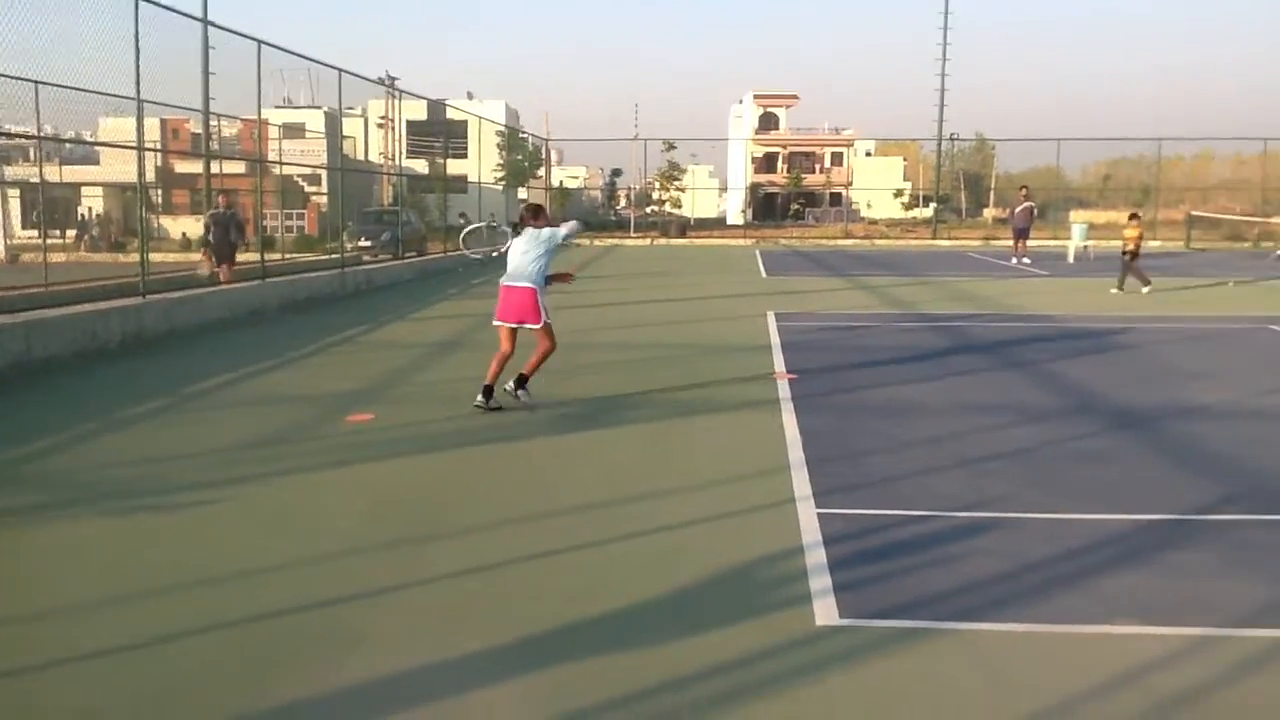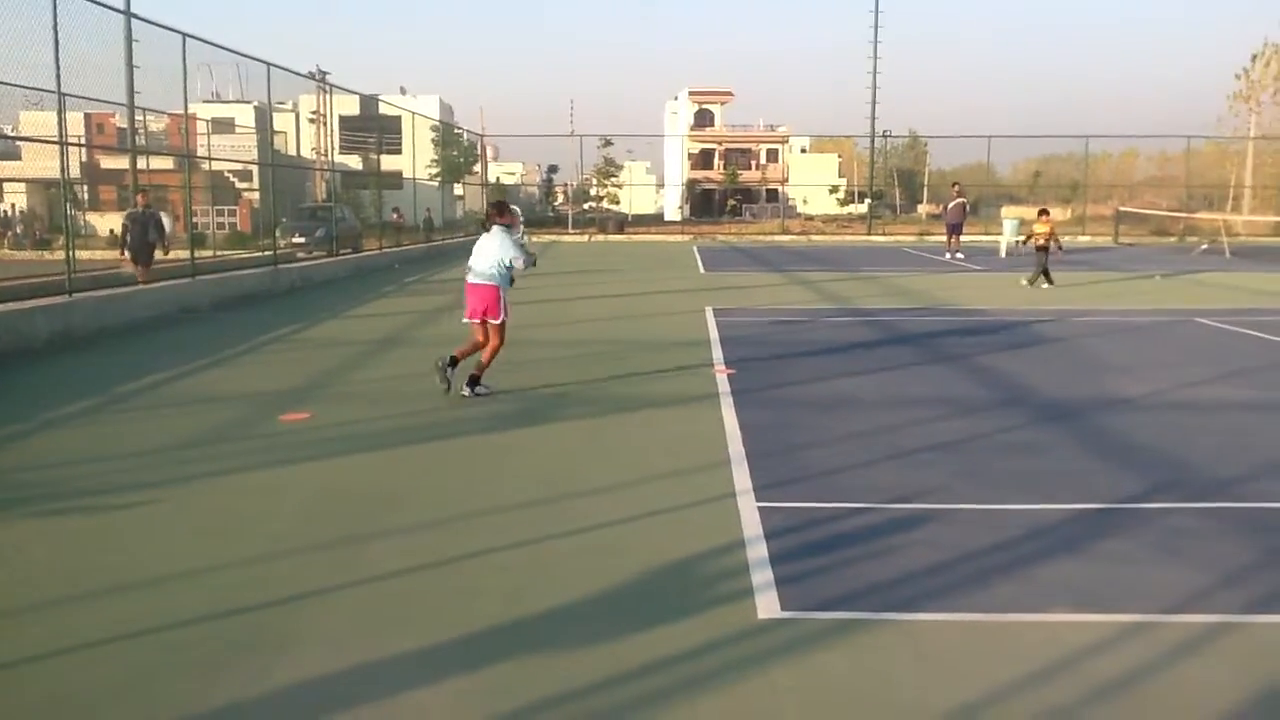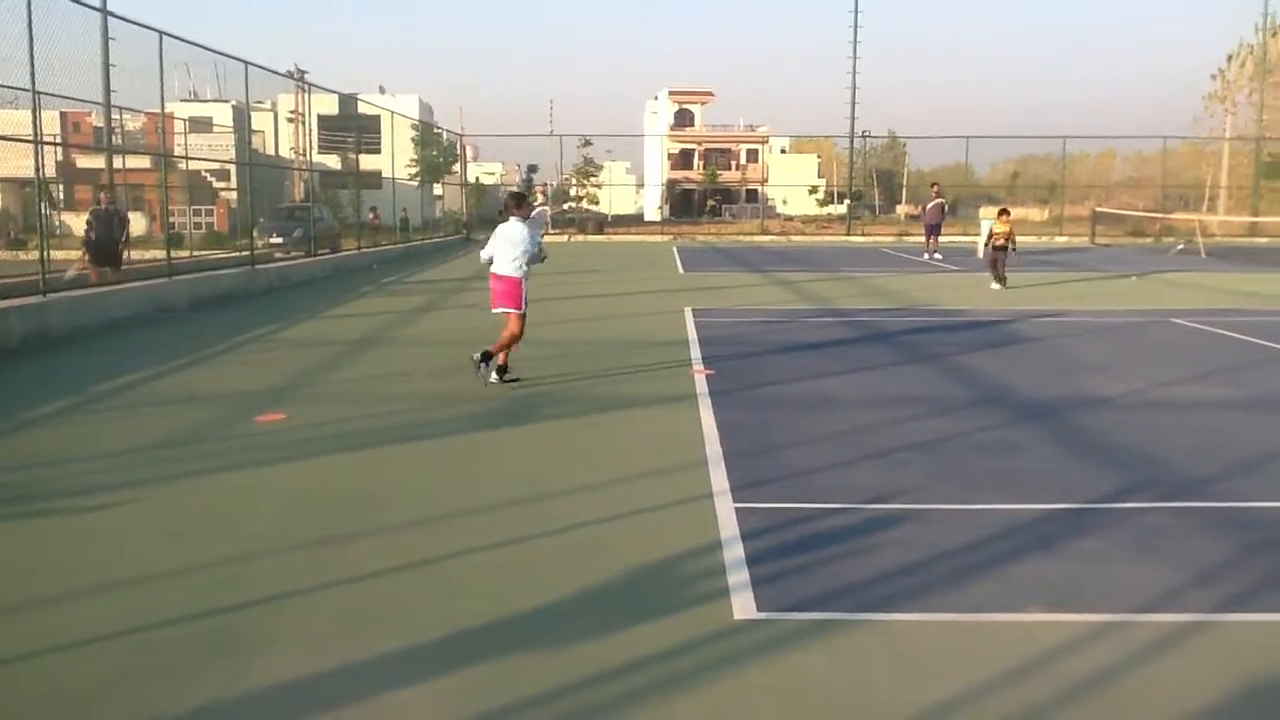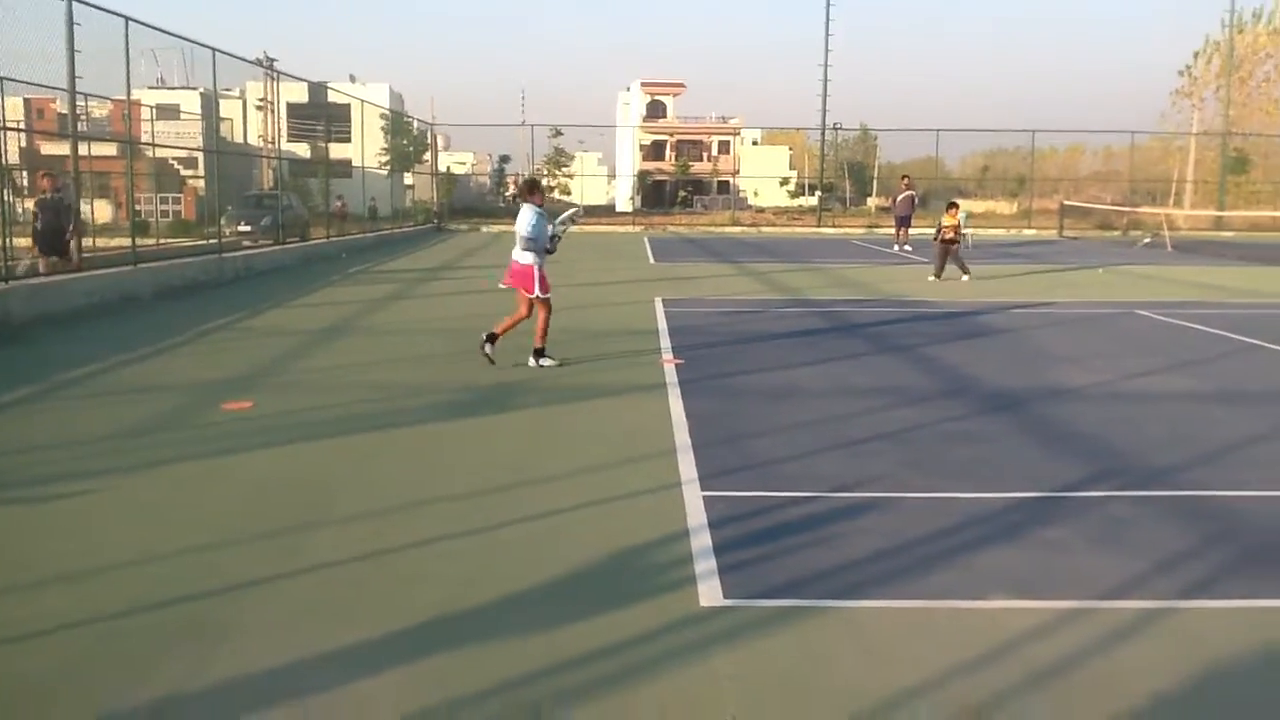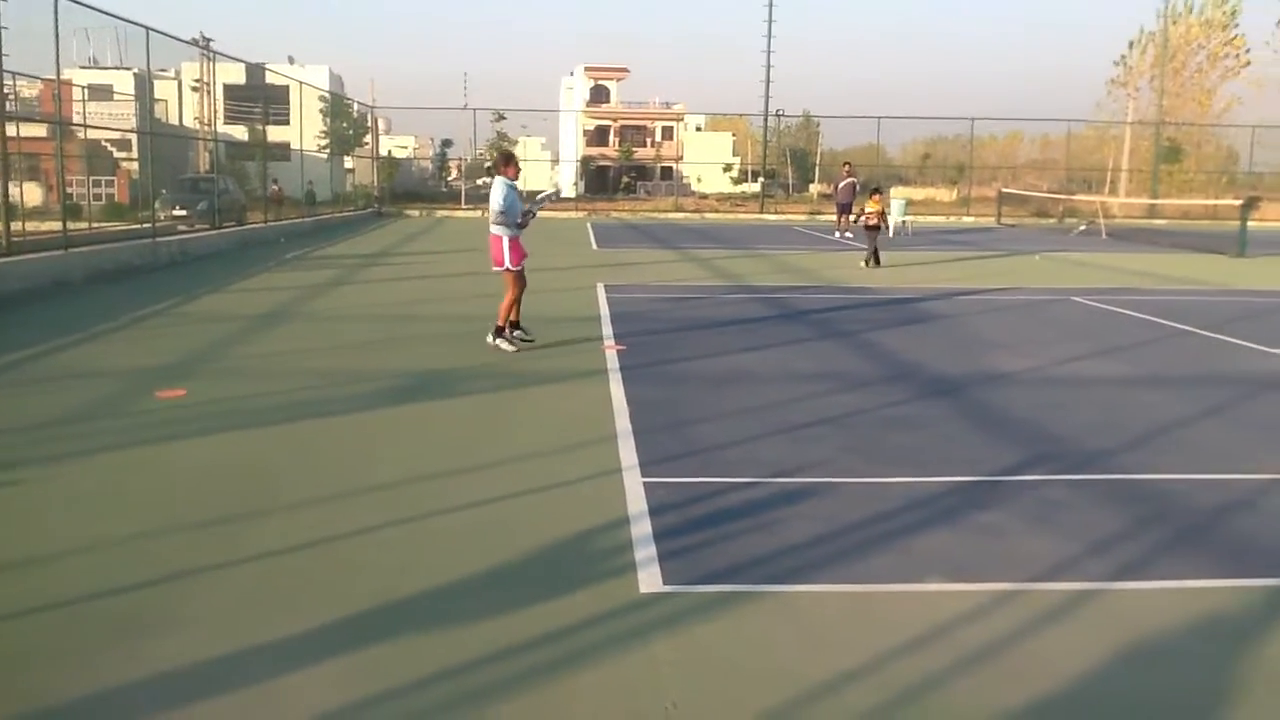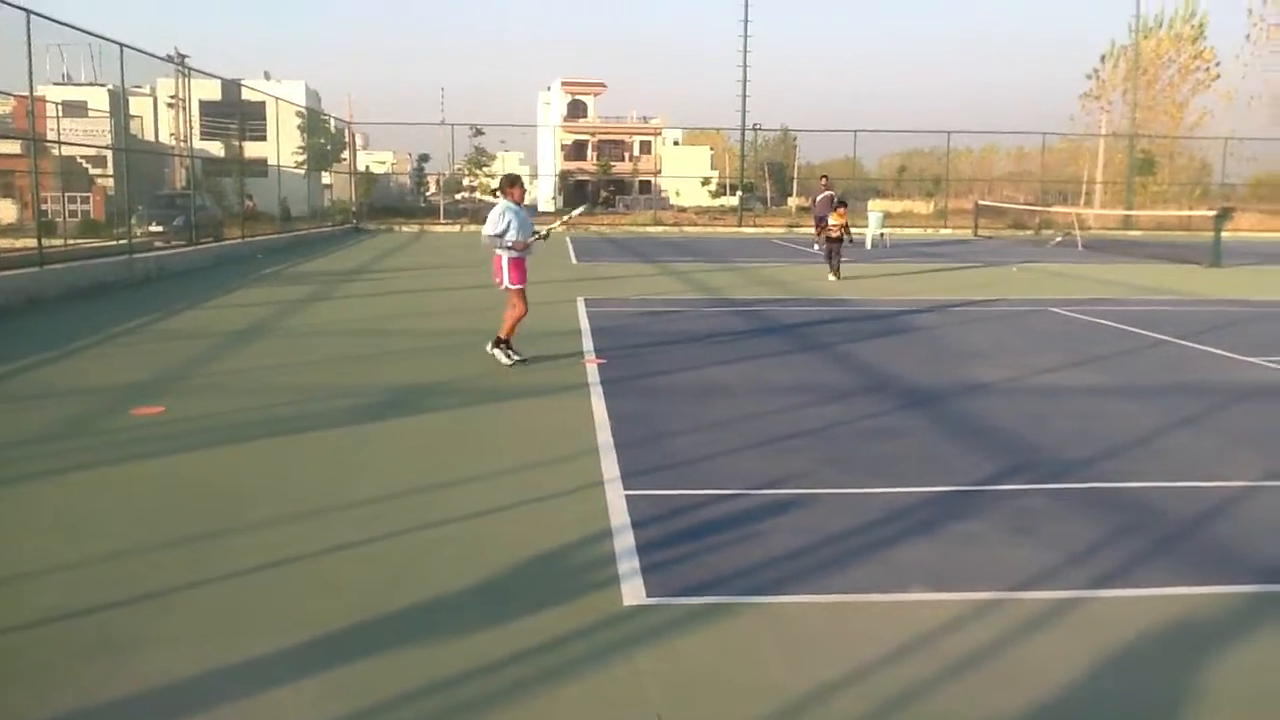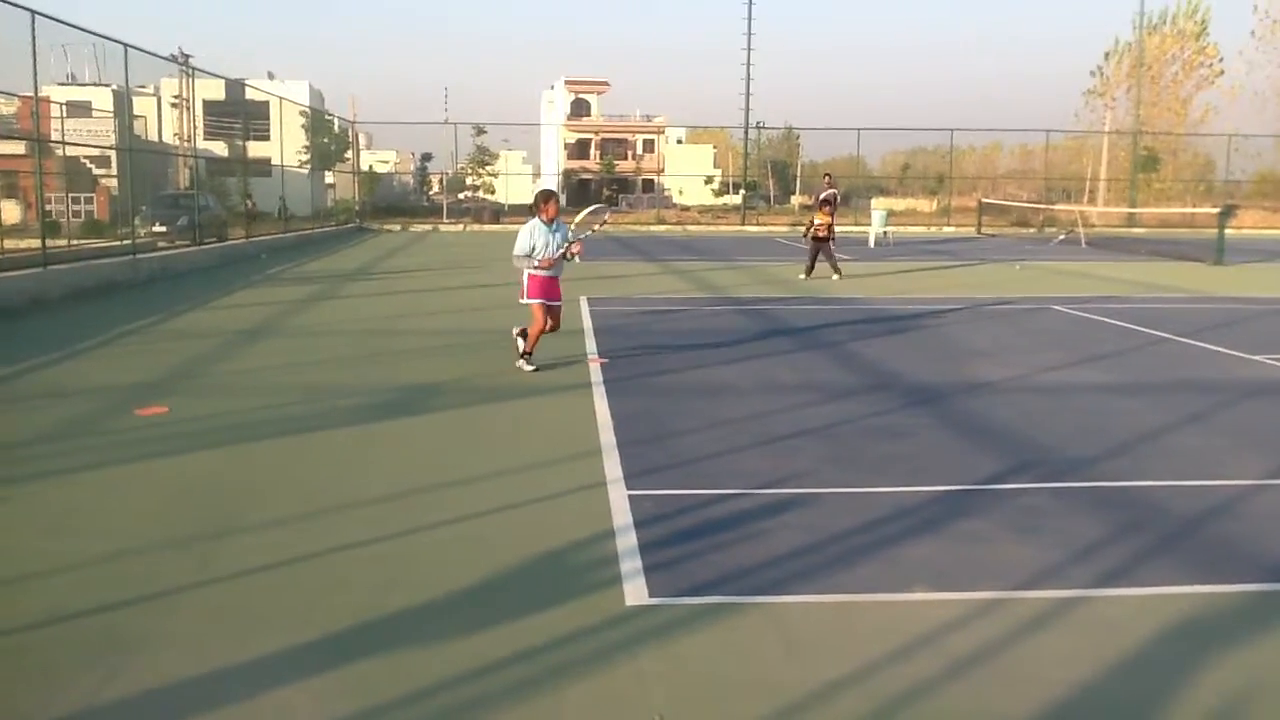
dt=0.3s
person 1, frame 1
left shoulder: (515, 244)
right shoulder: (546, 235)
right elbow: (575, 226)
left wrist: (554, 278)
right wrist: (560, 228)
left hip: (507, 291)
right hip: (528, 294)
left knee: (505, 349)
right knee: (548, 345)
left ankle: (485, 394)
right ankle: (519, 382)
person 1, frame 2
left shoulder: (483, 239)
right shoulder: (505, 239)
right elbow: (523, 263)
right wrist: (532, 258)
left hip: (473, 288)
right hip: (491, 291)
left knee: (480, 340)
right knee: (496, 341)
left ankle: (451, 362)
right ankle: (472, 383)
person 1, frame 3
left shoulder: (501, 229)
right shoulder: (523, 230)
left elbow: (485, 257)
right elbow: (529, 257)
right wrist: (539, 256)
left hip: (497, 278)
right hip: (514, 281)
left knee: (513, 328)
right knee: (516, 331)
left ankle: (500, 371)
right ankle: (485, 356)
person 1, frame 4
left shoulder: (529, 213)
right shoulder: (531, 215)
right elbow: (524, 243)
left wrist: (549, 239)
right wrist: (547, 247)
left hip: (521, 264)
right hip: (530, 267)
left knee: (525, 312)
right knee: (545, 310)
left ankle: (491, 337)
right ankle: (538, 355)
person 1, frame 5
left shoulder: (508, 187)
right shoulder: (500, 188)
right elbow: (496, 217)
left wrist: (525, 214)
right wrist: (519, 221)
left hip: (511, 240)
right hip: (504, 241)
left knee: (521, 284)
right knee: (513, 290)
left ankle: (514, 326)
right ankle: (498, 335)
person 1, frame 6
left shoulder: (521, 210)
right shoulder: (500, 211)
left elbow: (527, 233)
right elbow: (488, 238)
left wrist: (539, 235)
right wrist: (512, 244)
left hip: (518, 261)
right hip: (507, 262)
left knee: (515, 305)
right knee: (521, 308)
left ankle: (504, 345)
right ankle: (498, 343)
person 1, frame 7
left shoulder: (561, 227)
right shoulder: (530, 229)
left elbow: (565, 249)
right elbow: (517, 259)
left wrist: (571, 250)
right wrist: (538, 264)
left hip: (553, 279)
right hip: (534, 279)
left knee: (554, 324)
right knee: (540, 322)
left ankle: (522, 333)
right ankle: (525, 356)
